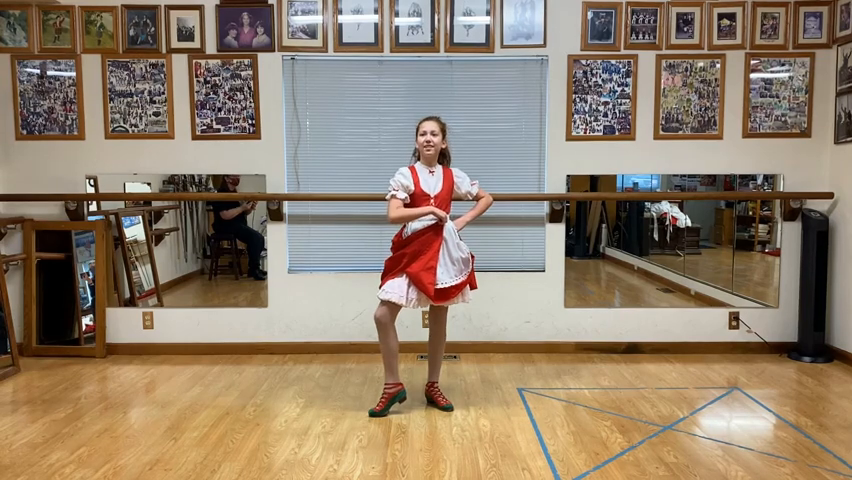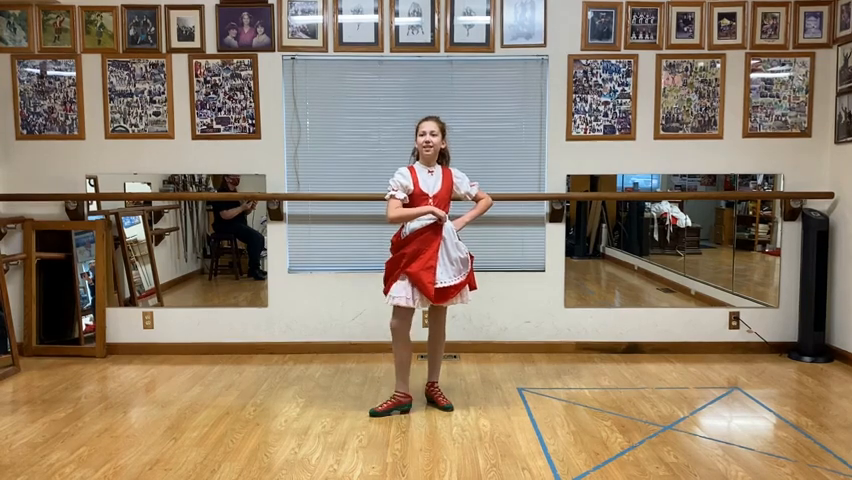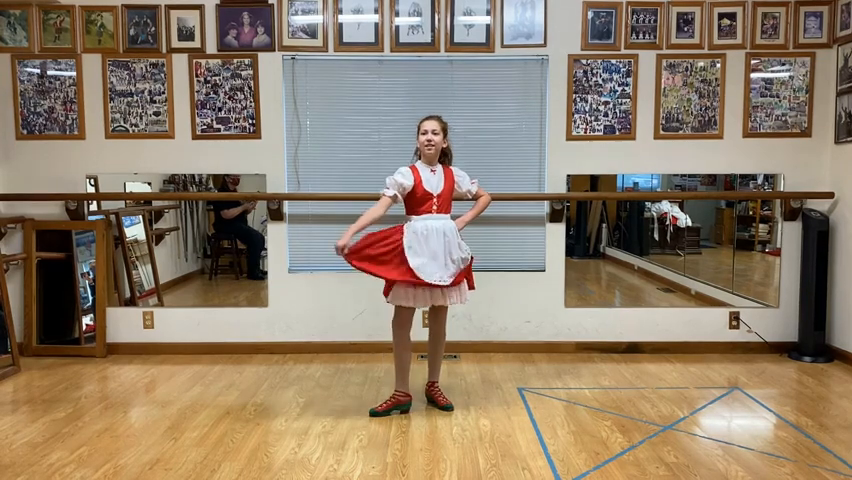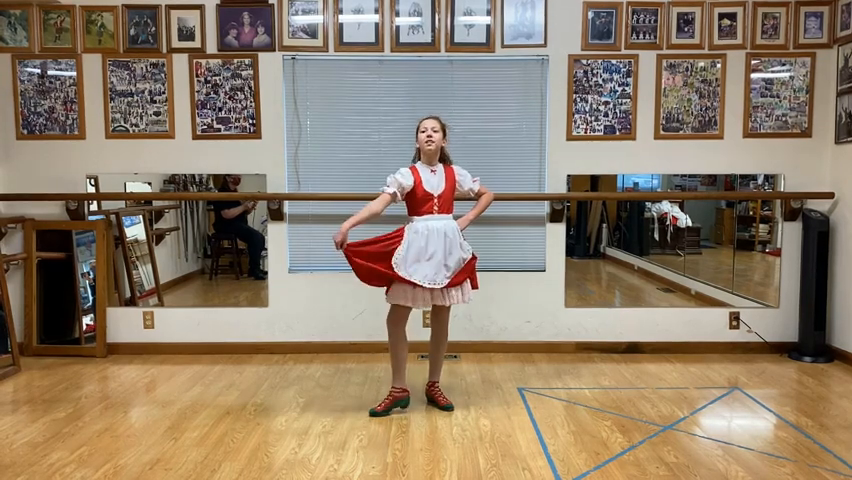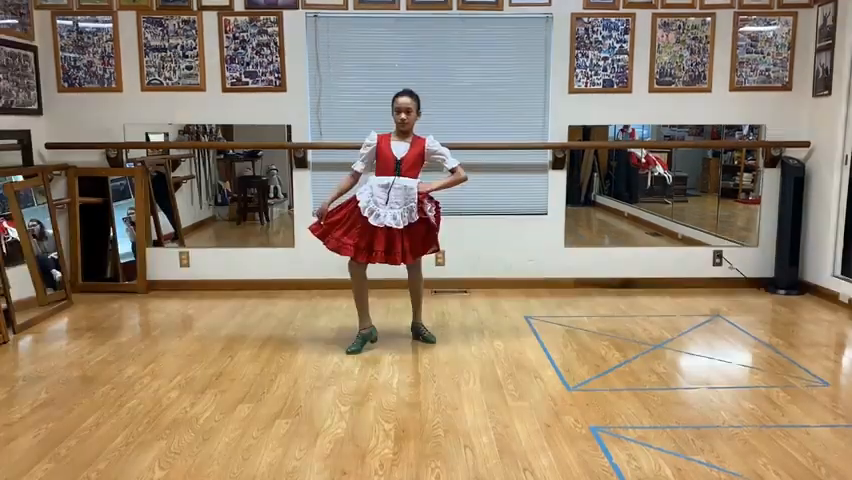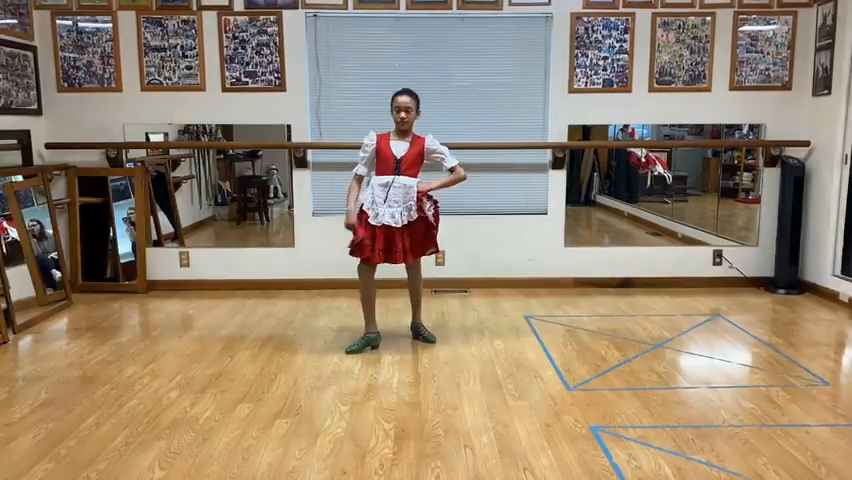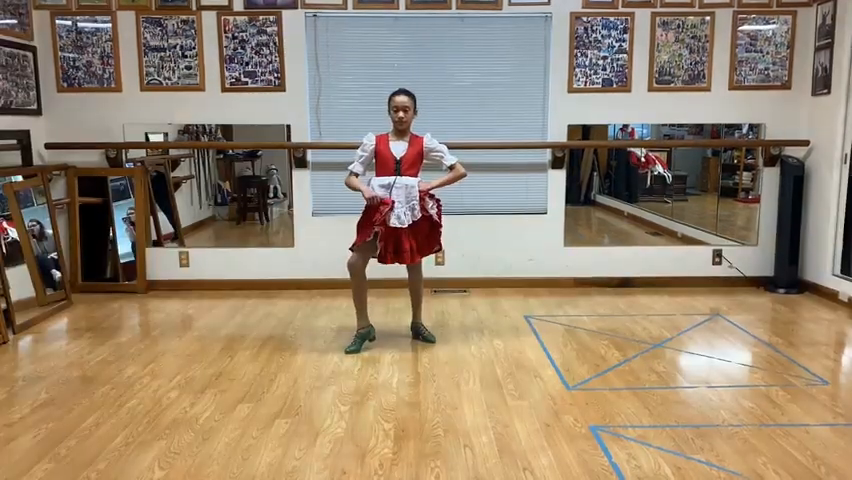
dt=0.3s
person 1, frame 1
left shoulder: (453, 176)
right shoulder: (405, 175)
left elbow: (486, 198)
right elbow: (393, 215)
left wrist: (463, 221)
right wrist: (430, 210)
left hip: (444, 249)
right hip: (412, 250)
left knee: (438, 320)
right knee: (383, 315)
left ankle: (433, 386)
right ankle: (393, 385)
person 1, frame 2
left shoulder: (452, 176)
right shoulder: (404, 175)
left elbow: (485, 200)
right elbow: (393, 214)
left wrist: (461, 222)
right wrist: (429, 211)
left hip: (443, 250)
right hip: (412, 250)
left knee: (438, 320)
right knee: (399, 324)
left ankle: (432, 386)
right ankle: (402, 394)
person 1, frame 3
left shoulder: (454, 175)
right shoulder: (405, 175)
left elbow: (484, 197)
right elbow: (380, 207)
left wrist: (462, 221)
right wrist: (348, 234)
left hip: (444, 248)
right hip: (411, 249)
left knee: (439, 321)
right knee: (401, 322)
left ankle: (433, 386)
right ankle: (401, 393)
person 1, frame 4
left shoulder: (454, 173)
right shoulder: (406, 174)
left elbow: (487, 195)
right elbow: (379, 203)
left wrist: (465, 221)
right wrist: (347, 225)
left hip: (447, 248)
right hip: (416, 248)
left knee: (441, 320)
right knee: (397, 319)
left ankle: (433, 386)
right ankle: (399, 390)
person 1, frame 5
left shoulder: (426, 145)
right shoulder: (375, 141)
left elbow: (460, 174)
right elbow: (354, 174)
left wrist: (431, 187)
right wrist: (329, 201)
left hip: (408, 209)
right hip: (375, 207)
left knee: (413, 268)
right knee: (356, 266)
left ankle: (417, 324)
right ankle: (365, 328)
person 1, frame 6
left shoulder: (425, 144)
right shoulder: (375, 141)
left elbow: (460, 174)
right elbow: (356, 179)
left wrist: (430, 186)
right wrist: (351, 208)
left hip: (409, 209)
right hip: (376, 209)
left knee: (413, 266)
right knee: (366, 269)
left ankle: (417, 323)
right ankle: (371, 331)
person 1, frame 7
left shoulder: (424, 143)
right shoulder: (374, 142)
left elbow: (460, 171)
right elbow: (350, 177)
left wrist: (430, 186)
right wrist: (364, 189)
left hip: (412, 209)
right hip: (380, 209)
left knee: (414, 266)
right knee: (355, 263)
left ankle: (417, 323)
right ankle: (364, 327)
